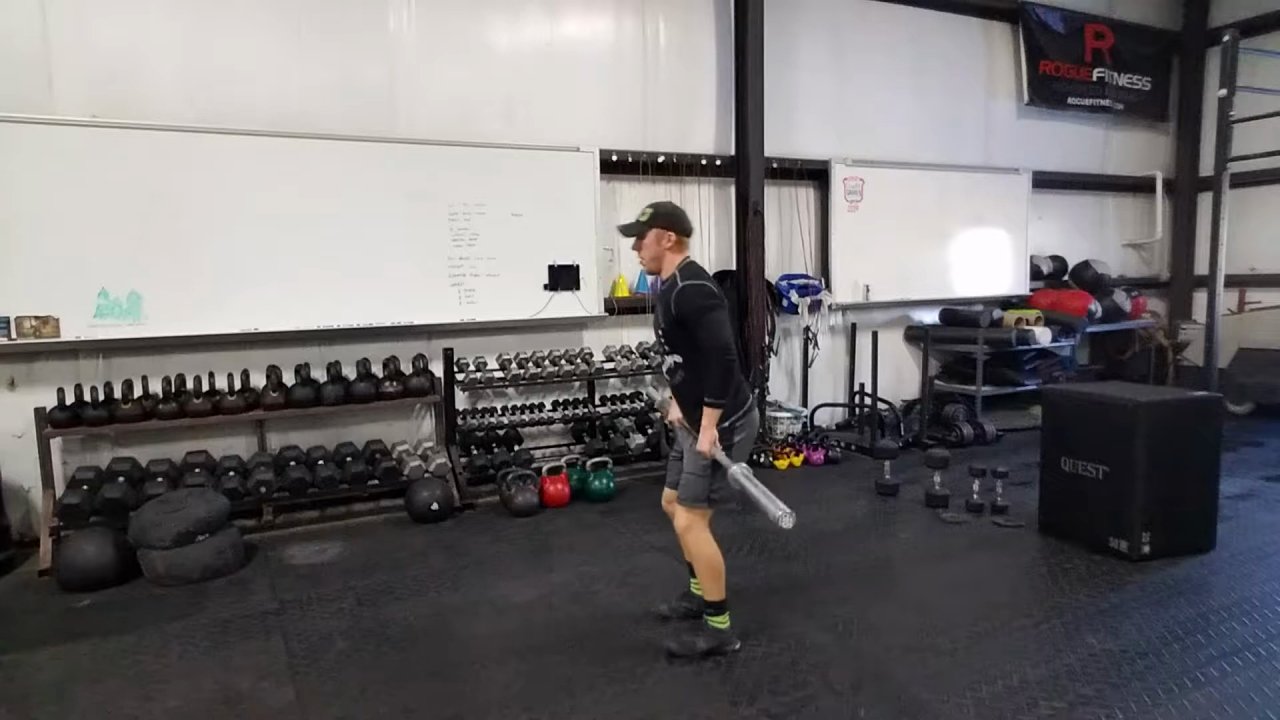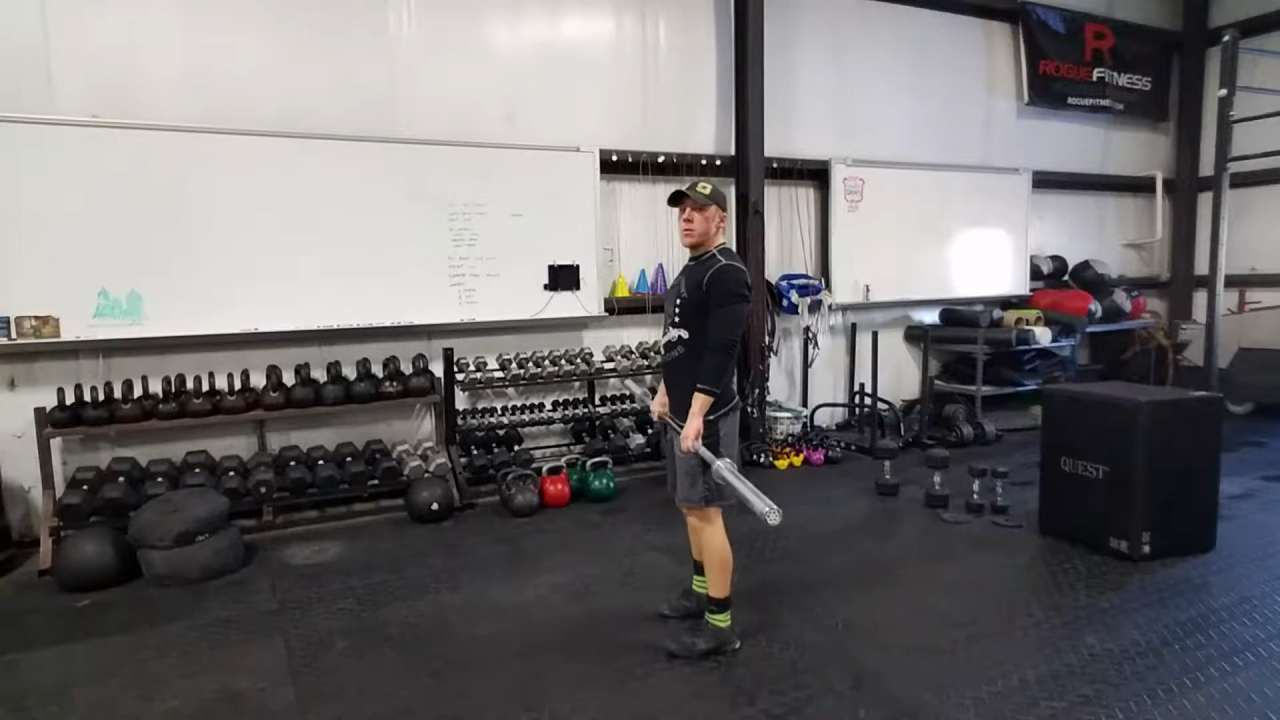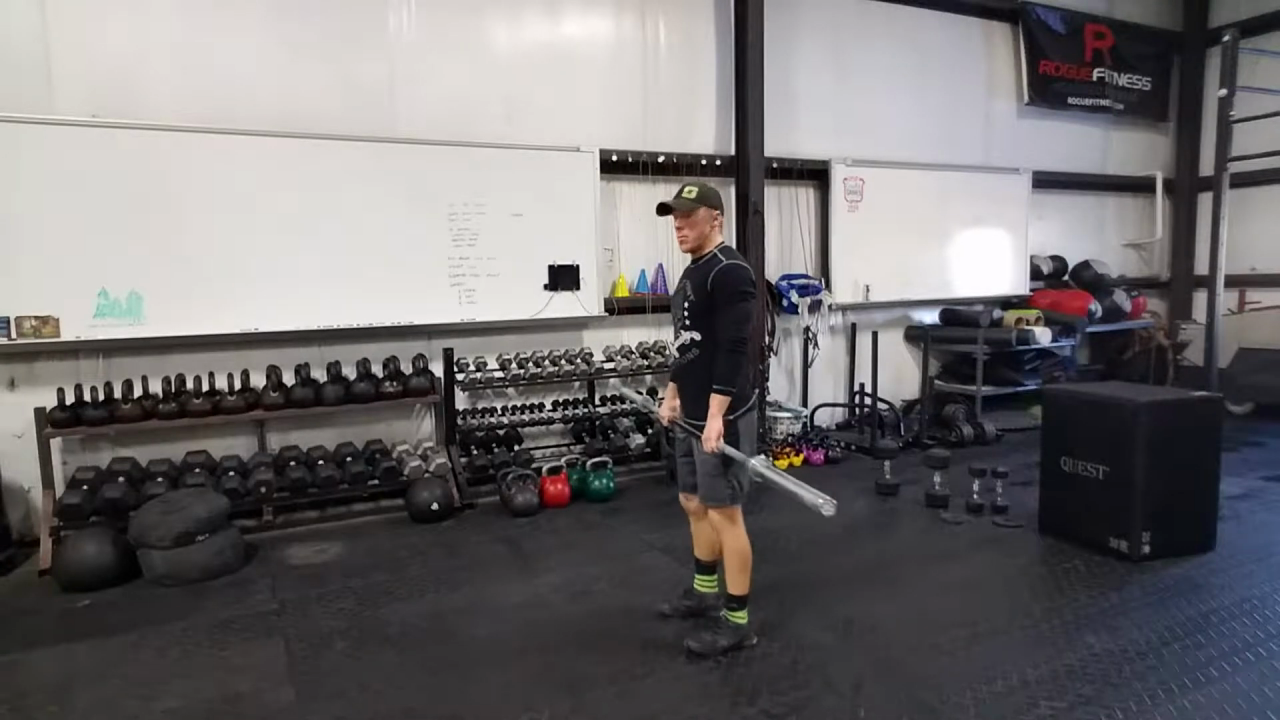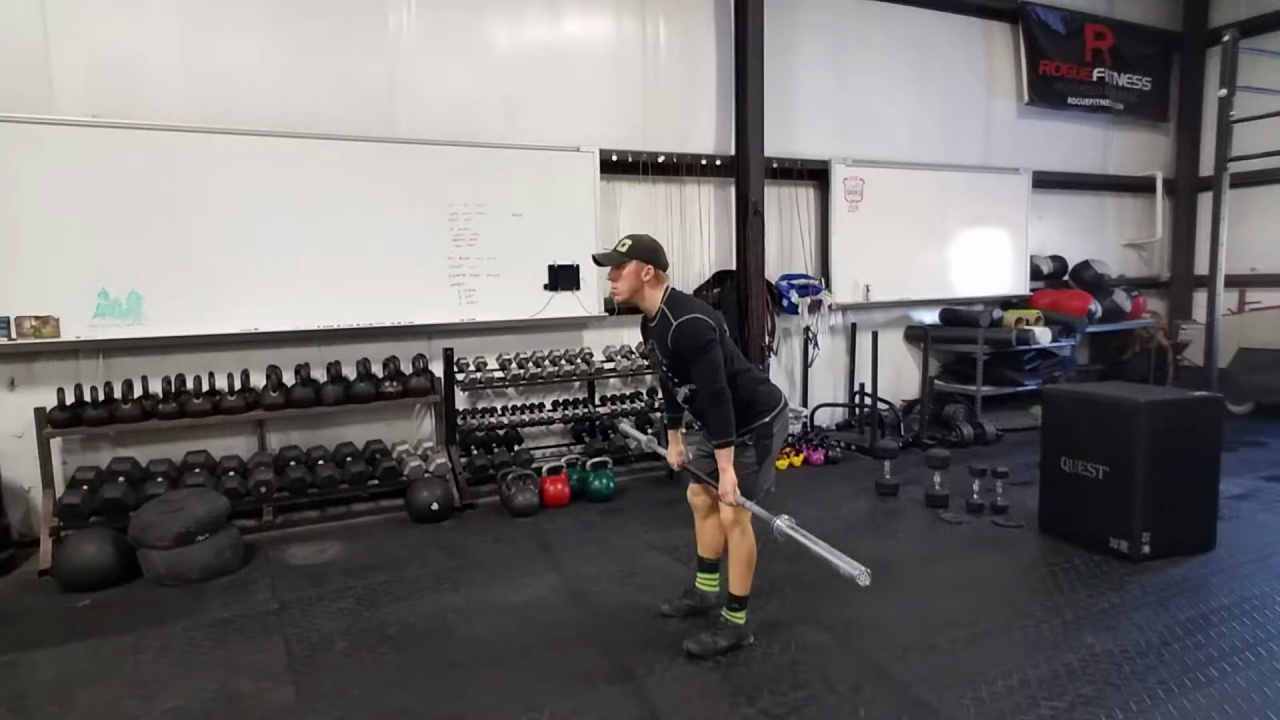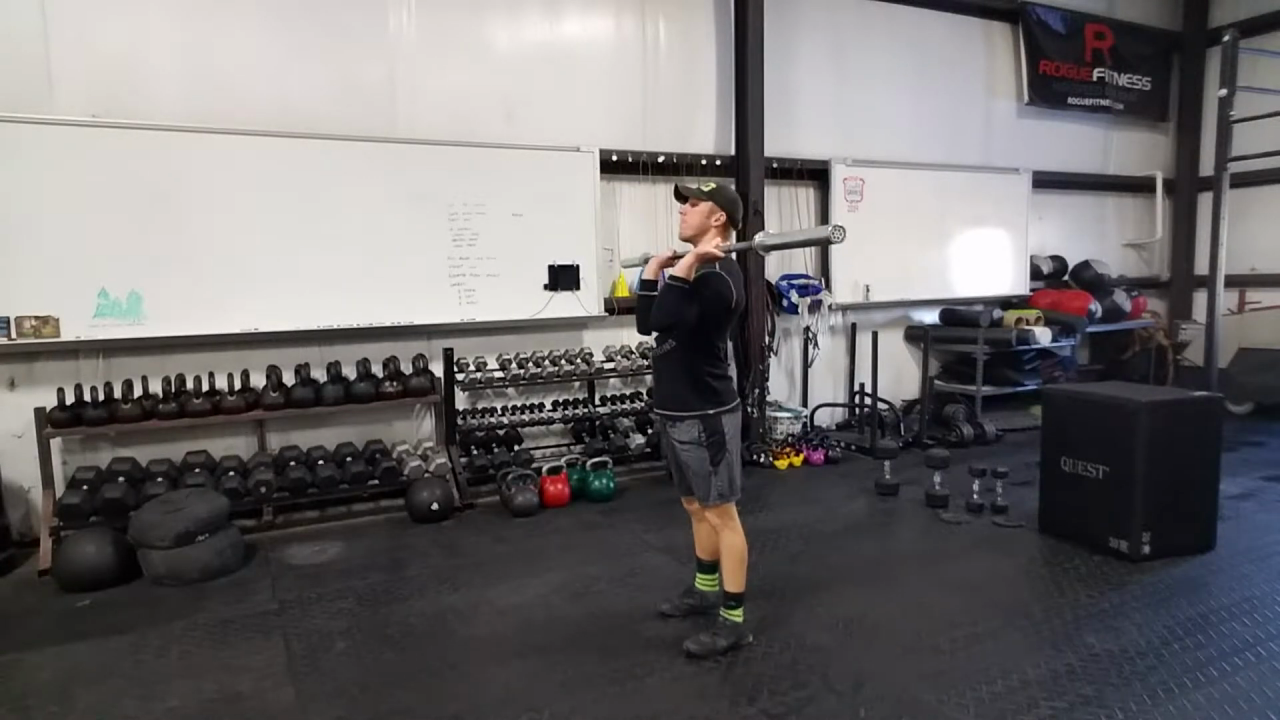
dt=1s
person 1, frame 1
left shoulder: (691, 289)
right shoulder: (671, 286)
left elbow: (722, 357)
left wrist: (710, 426)
right wrist: (677, 400)
left hip: (722, 423)
right hip: (695, 418)
left knee: (690, 519)
right knee: (673, 504)
left ankle: (718, 626)
right ankle: (700, 593)
person 1, frame 2
left shoulder: (726, 273)
right shoulder: (691, 270)
left elbow: (721, 351)
left wrist: (697, 416)
right wrist: (664, 392)
left hip: (706, 414)
right hip: (683, 408)
left knee: (704, 513)
right knee: (691, 507)
left ankle: (719, 624)
right ankle: (701, 592)
person 1, frame 3
left shoulder: (730, 272)
right shoulder: (692, 273)
left elbow: (734, 350)
left wrist: (718, 416)
right wrist: (672, 394)
left hip: (723, 416)
right hip: (692, 413)
left knee: (723, 514)
right knee: (693, 504)
left ankle: (737, 621)
right ankle: (704, 592)
person 1, frame 4
left shoulder: (688, 324)
right shoulder: (652, 323)
left elbow: (716, 396)
right elbow: (672, 385)
left wrist: (727, 467)
right wrist: (675, 438)
left hip: (756, 420)
right hip: (723, 421)
left knee: (734, 513)
right knee: (700, 498)
left ankle: (734, 623)
right ankle: (705, 592)
person 1, frame 5
left shoulder: (717, 278)
right shoulder: (691, 271)
left elbow: (665, 320)
right elbow: (647, 323)
left wrist: (687, 266)
right wrist: (653, 270)
left hip: (707, 414)
right hip: (675, 411)
left knee: (720, 513)
right knee: (695, 507)
left ankle: (733, 621)
right ankle: (705, 590)
